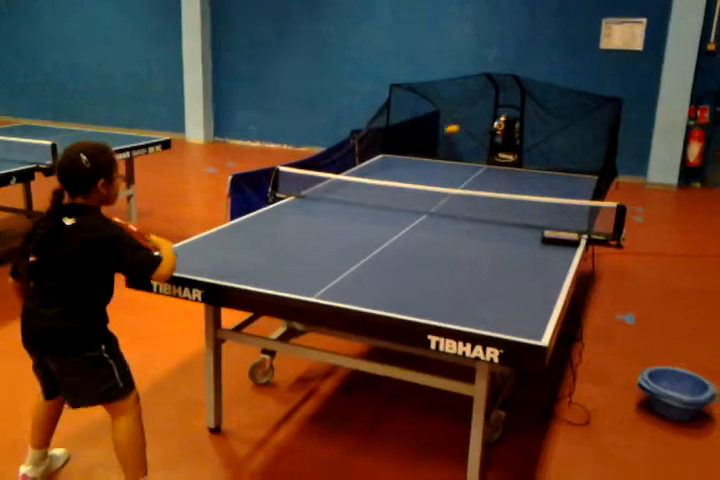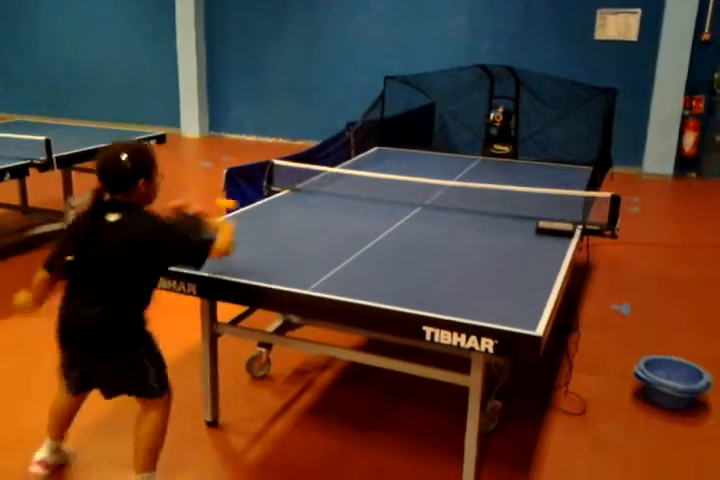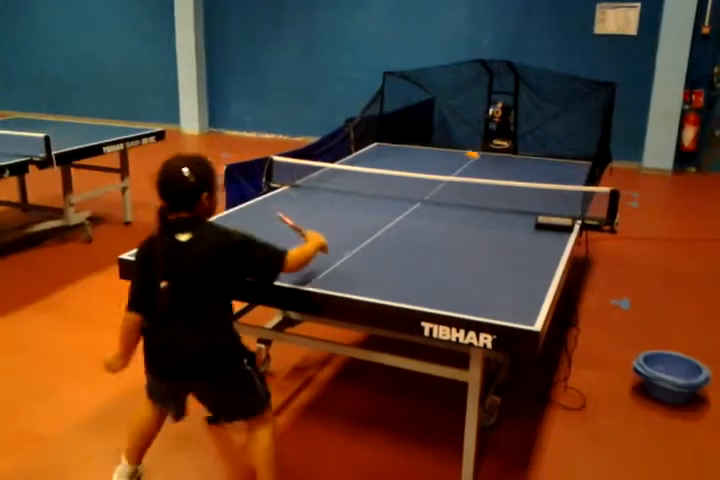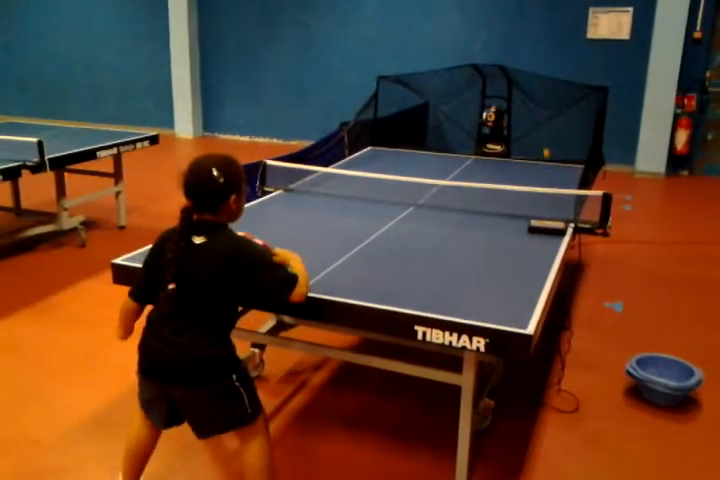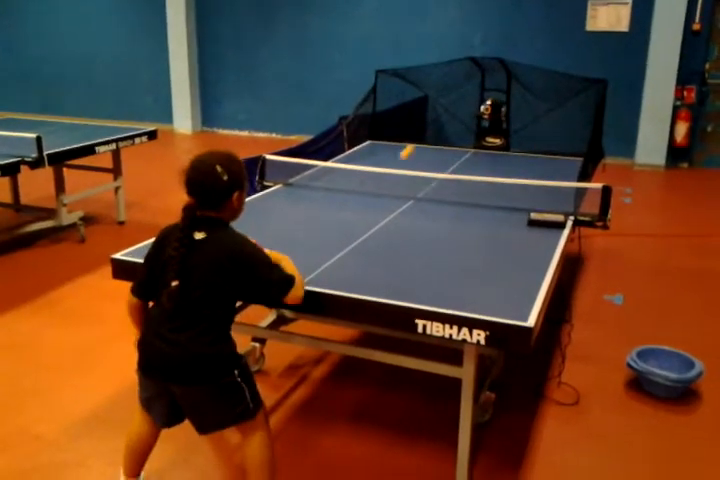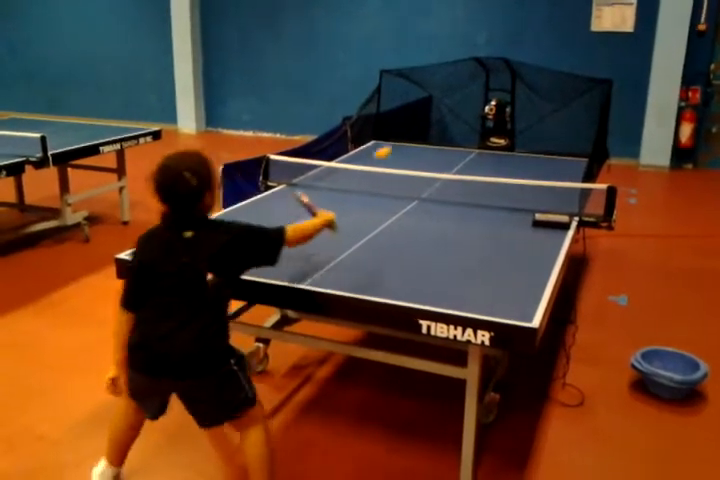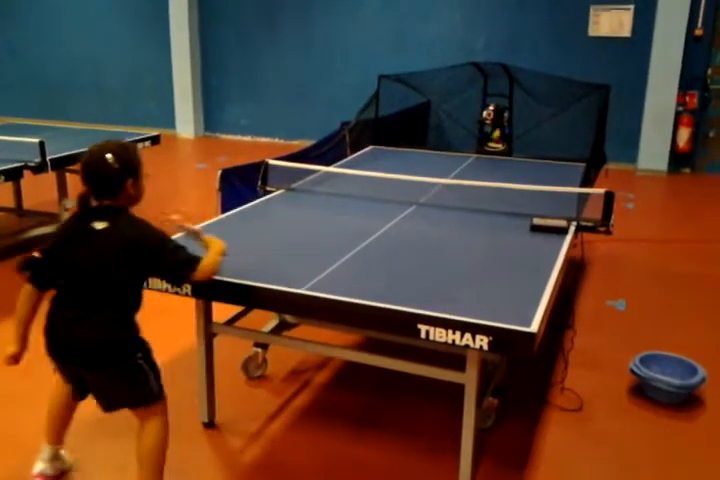
dt=0.4s
person 1, frame 1
left shoulder: (44, 224)
right shoulder: (107, 233)
left elbow: (17, 279)
right elbow: (162, 272)
right wrist: (166, 246)
left hip: (35, 331)
right hip: (79, 337)
left knee: (54, 391)
right knee: (125, 406)
person 1, frame 2
left shoulder: (85, 222)
right shoulder: (155, 229)
left elbow: (50, 273)
right elbow: (219, 248)
left wrist: (32, 298)
right wrist: (222, 228)
left hip: (73, 329)
right hip: (120, 335)
left knee: (74, 388)
right knee: (156, 401)
person 1, frame 3
left shoulder: (151, 248)
right shoulder: (227, 243)
left elbow: (135, 313)
right elbow: (289, 262)
left wrist: (121, 356)
right wrist: (313, 242)
left hip: (163, 357)
right hip: (216, 358)
left knee: (156, 405)
right knee: (259, 420)
person 1, frame 4
left shoulder: (167, 241)
right shoulder: (240, 252)
left elbow: (133, 303)
right elbow: (297, 293)
left wrist: (125, 327)
right wrist: (293, 260)
left hip: (154, 359)
right hip: (206, 366)
left knee: (149, 420)
right knee: (253, 432)
person 1, frame 5
left shoulder: (168, 237)
right shoulder: (239, 249)
left elbow: (136, 300)
right elbow: (293, 295)
left wrist: (147, 335)
right wrist: (281, 261)
left hip: (154, 356)
right hip: (205, 362)
left knee: (150, 416)
right knee: (254, 427)
person 1, frame 6
left shoulder: (149, 244)
right shoulder: (227, 238)
left elbow: (128, 310)
right elbow: (289, 236)
left wrist: (120, 365)
right wrist: (323, 220)
left hip: (148, 355)
right hip: (203, 358)
left knee: (134, 404)
right knee: (251, 423)
person 1, frame 7
left shoulder: (70, 229)
right shoulder: (139, 235)
left elbow: (33, 286)
right elbow: (202, 272)
right wrist: (215, 248)
left hip: (61, 341)
right hip: (112, 346)
left knee: (71, 387)
right knee: (154, 412)
